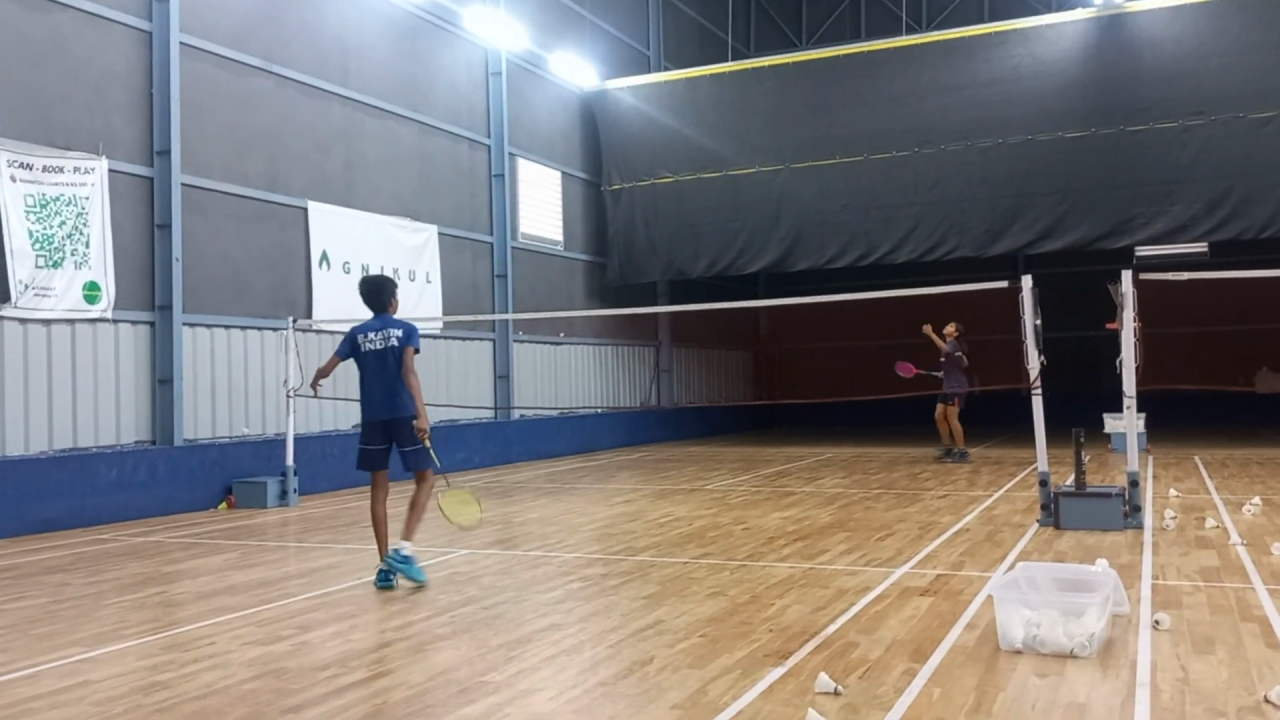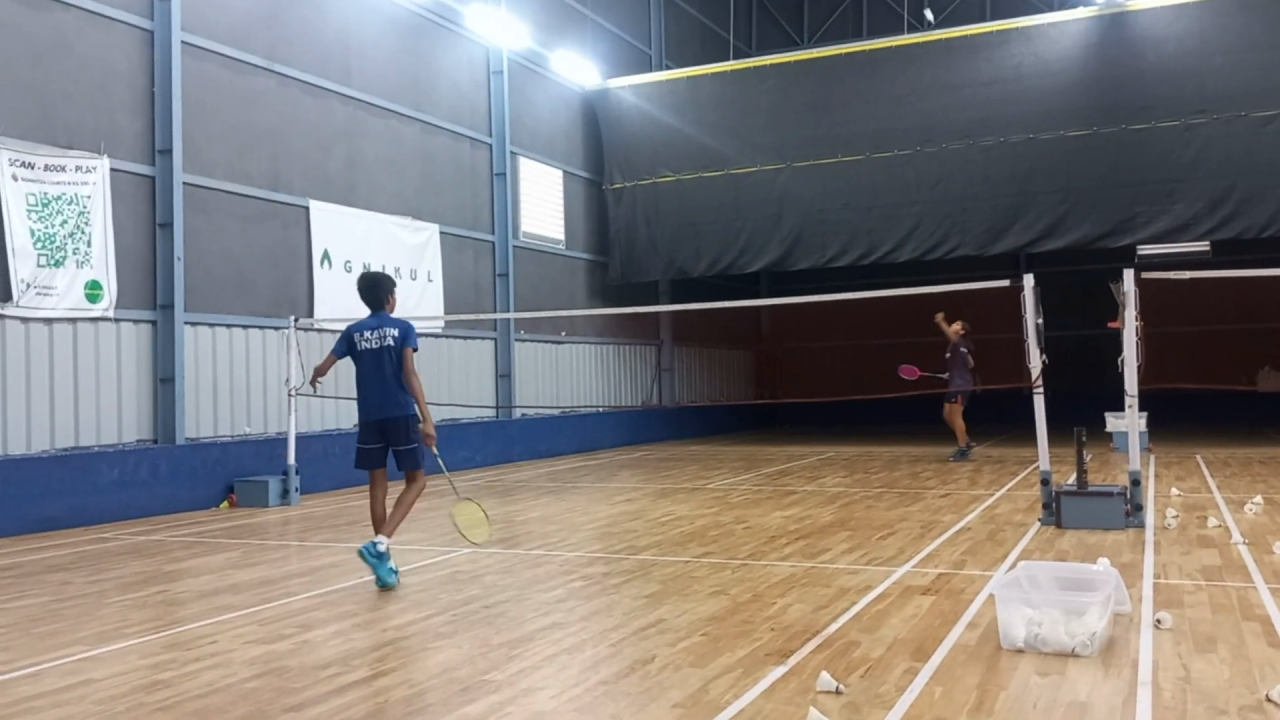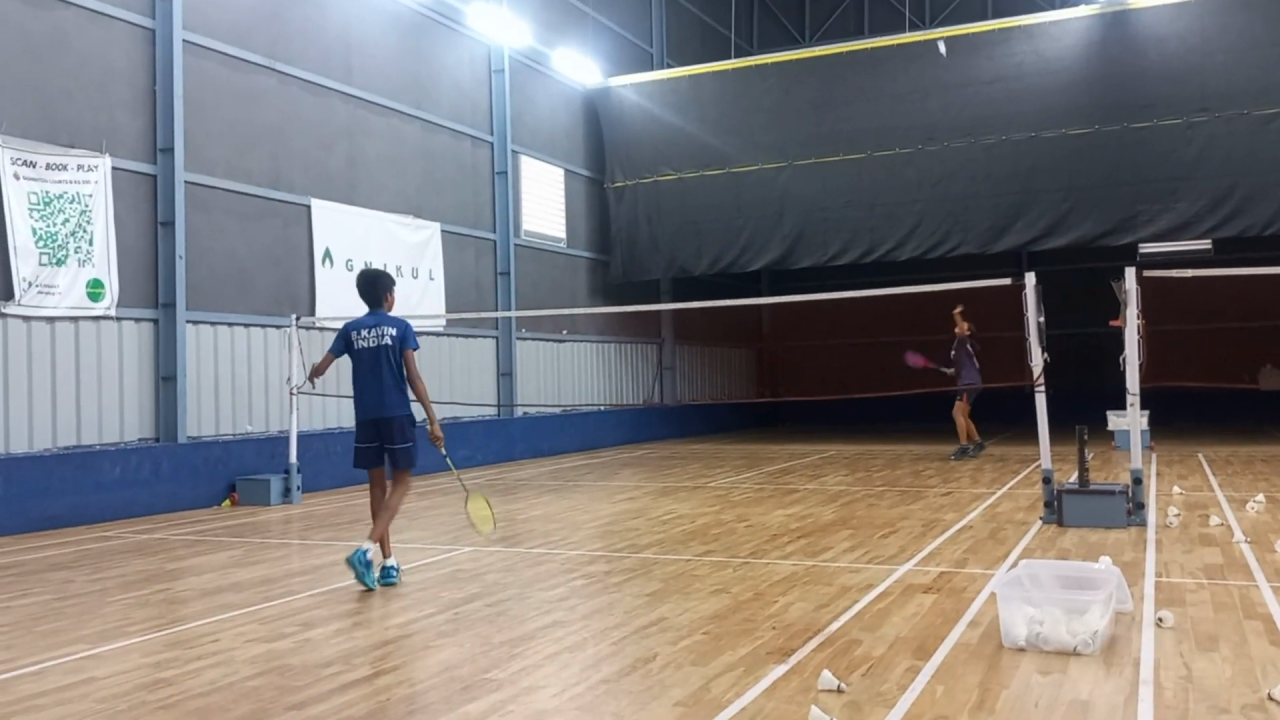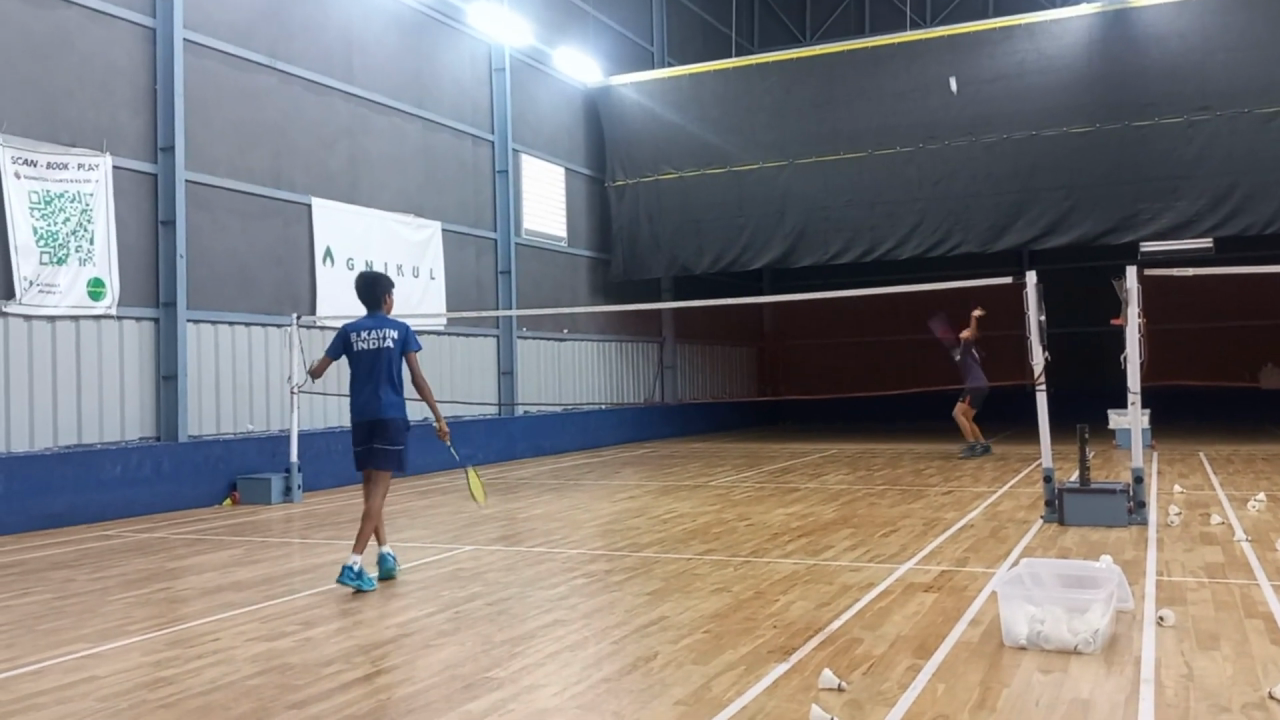
dt=0.1s
person 1, frame 1
left shoulder: (356, 334)
right shoulder: (406, 330)
left elbow: (326, 370)
right elbow: (409, 372)
left wrist: (315, 379)
right wrist: (422, 414)
left hip: (373, 419)
right hip: (403, 415)
left knee: (379, 489)
right knee: (425, 480)
left ankle: (386, 567)
right ankle: (403, 549)
person 1, frame 2
left shoulder: (353, 331)
right shoulder: (403, 328)
left elbow: (322, 369)
right elbow: (409, 374)
left wrist: (314, 376)
right wrist: (426, 418)
left hip: (369, 417)
right hip: (399, 414)
left knee: (378, 488)
right knee: (416, 481)
left ankle: (386, 564)
right ankle: (380, 543)
person 1, frame 3
left shoulder: (350, 329)
right shoulder: (400, 327)
left elbow: (321, 368)
right elbow: (412, 377)
left wrist: (312, 373)
right wrist: (433, 420)
left hip: (366, 416)
right hip: (396, 414)
left knee: (377, 486)
right knee: (400, 484)
left ankle: (388, 563)
right ankle: (366, 549)
person 1, frame 4
left shoulder: (349, 331)
right shoulder: (400, 330)
left elbow: (317, 371)
right elbow: (417, 379)
left wrist: (313, 372)
right wrist: (438, 417)
left hip: (361, 417)
right hip: (390, 416)
left knee: (371, 483)
right knee: (378, 487)
left ankle: (385, 553)
right ankle: (353, 565)
